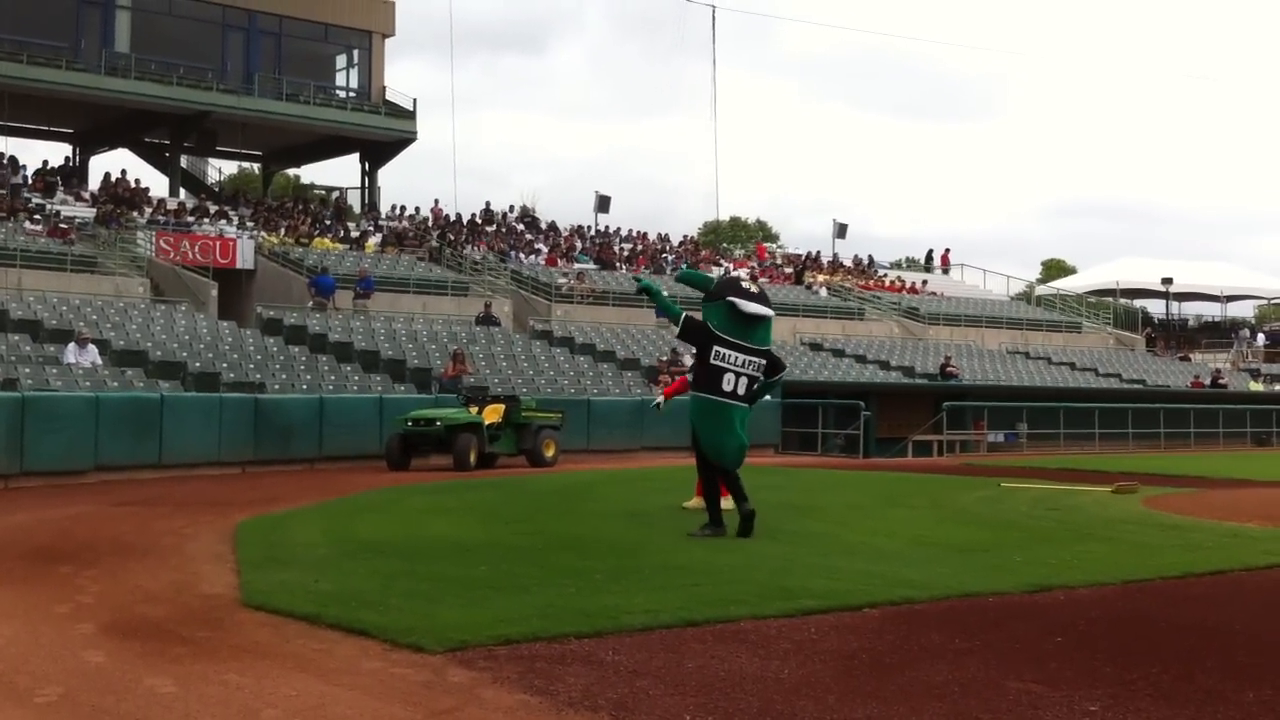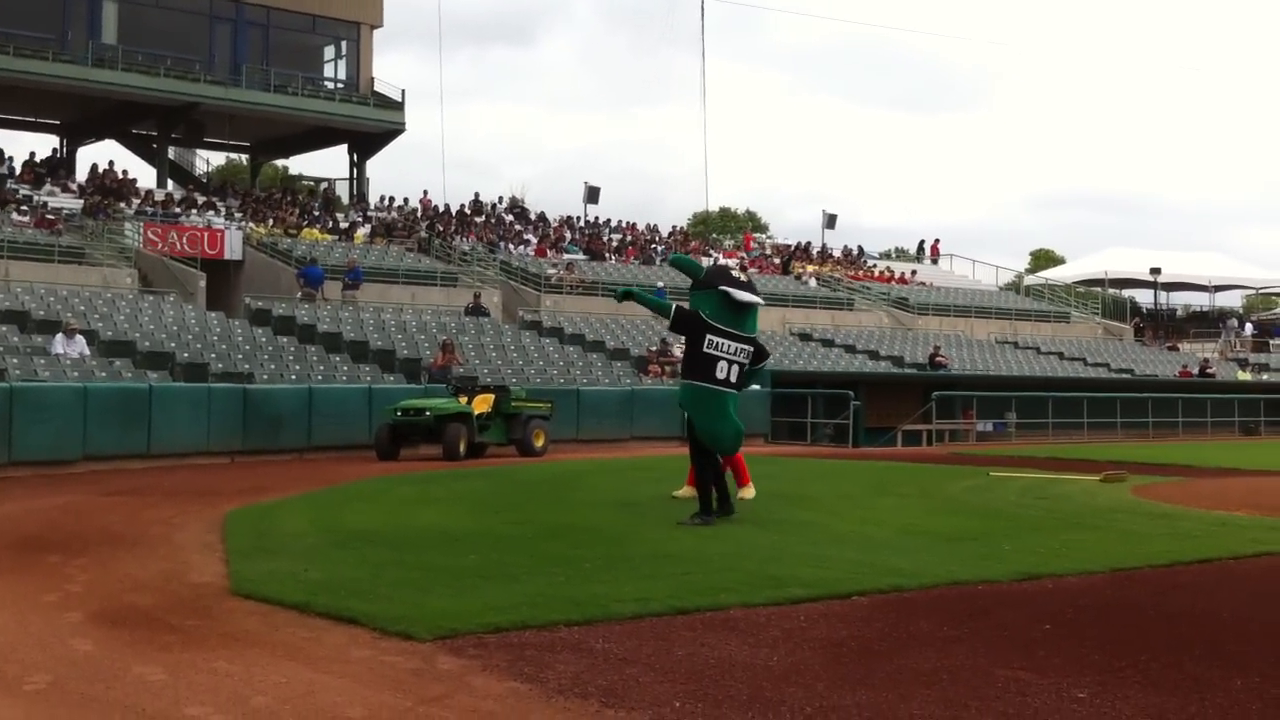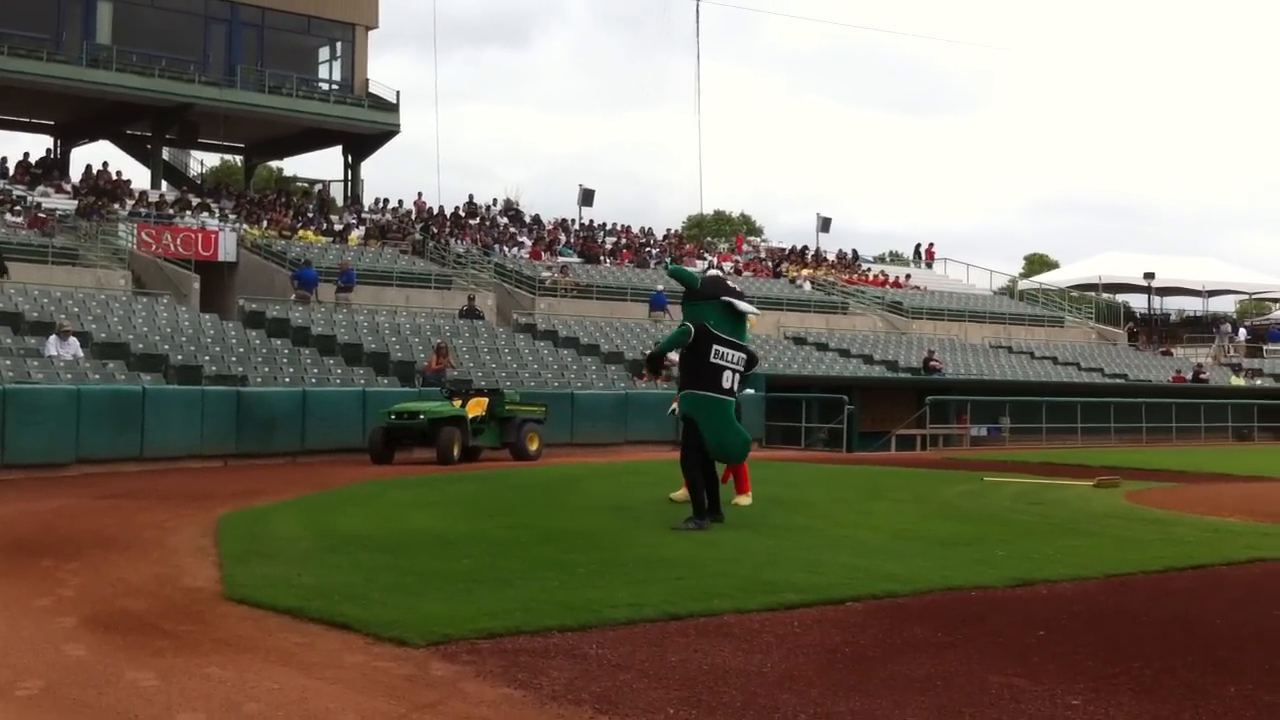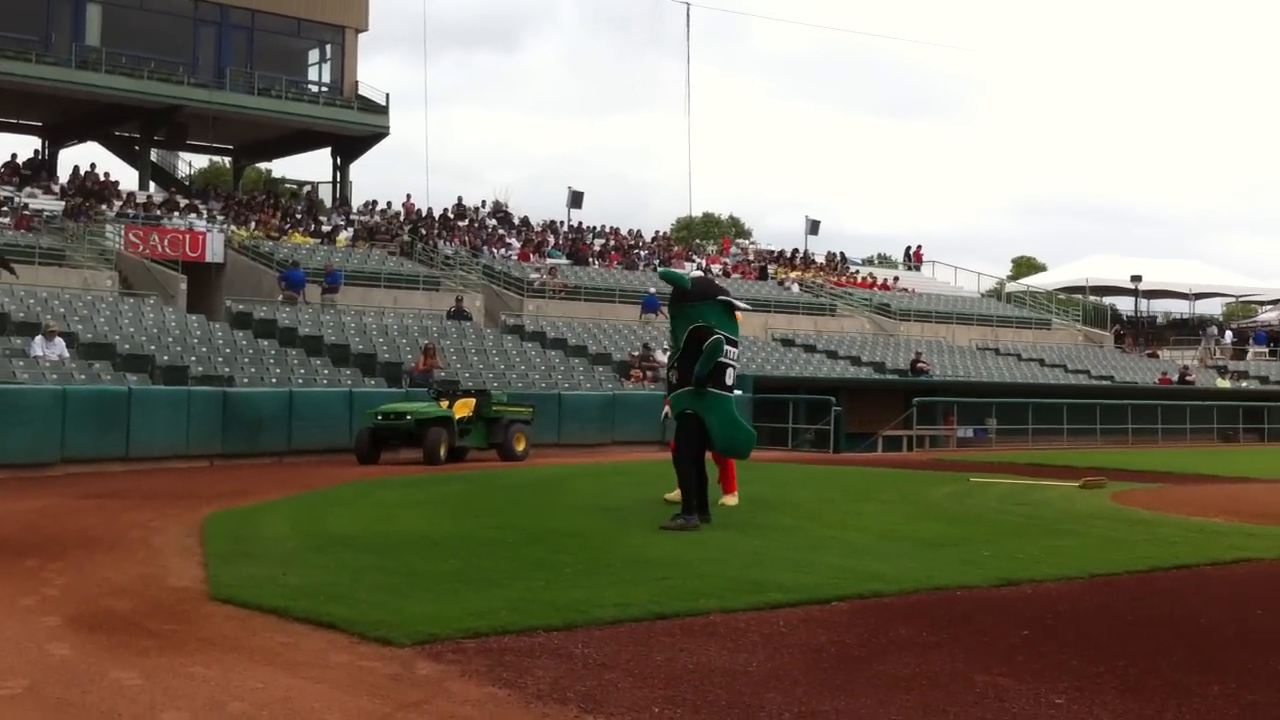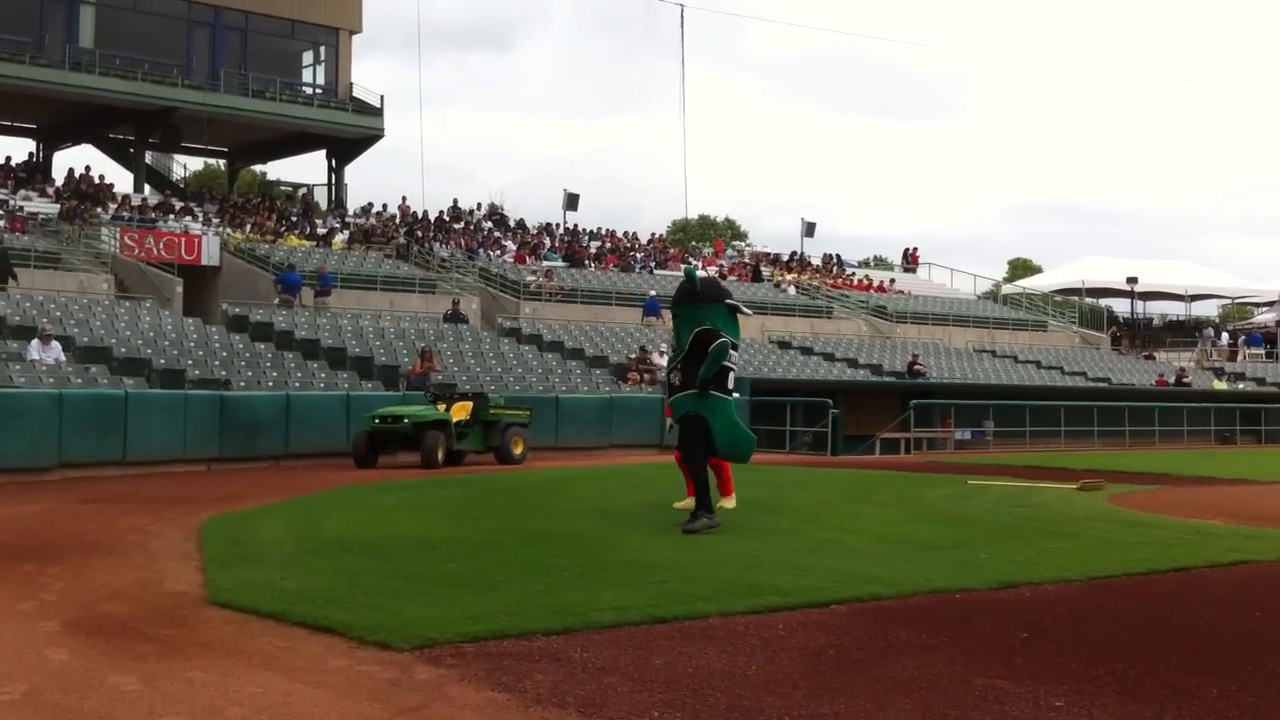
dt=0.2s
person 1, frame 1
left shoulder: (710, 333)
right shoulder: (760, 346)
left elbow: (675, 314)
right elbow: (779, 371)
left wrist: (651, 290)
right wrist: (753, 397)
left hip: (709, 408)
right hip: (737, 412)
left knee: (707, 466)
right knee: (724, 463)
left ankle: (715, 523)
right ankle: (744, 505)
person 1, frame 2
left shoulder: (699, 321)
right shoulder: (746, 335)
left elbow: (665, 309)
right elbow: (763, 357)
left wrist: (633, 294)
right wrist: (739, 383)
left hip: (701, 396)
right hip: (726, 398)
left knee: (700, 453)
right knee: (709, 451)
left ankle: (706, 512)
right ankle: (725, 503)
person 1, frame 3
left shoulder: (702, 330)
right shoulder: (737, 343)
left elbow: (685, 332)
right elbow: (752, 363)
left wrist: (658, 353)
left hip: (701, 405)
right hip: (722, 405)
left knee: (690, 460)
right knee: (703, 459)
left ankle: (700, 516)
right ankle: (714, 510)
person 1, frame 4
left shoulder: (698, 330)
right shoulder: (716, 330)
left elbow: (716, 344)
left wrist: (698, 376)
left hip: (699, 403)
right hip: (707, 402)
left knee: (682, 455)
right knee: (695, 458)
left ankle: (688, 513)
right ankle: (701, 511)
person 1, frame 5
left shoulder: (704, 333)
right shoulder: (701, 333)
left elbow: (722, 347)
left wrist: (703, 378)
left hip: (701, 404)
right hip: (698, 406)
left knee: (692, 457)
right knee: (696, 458)
left ankle: (707, 513)
right ankle: (701, 513)
